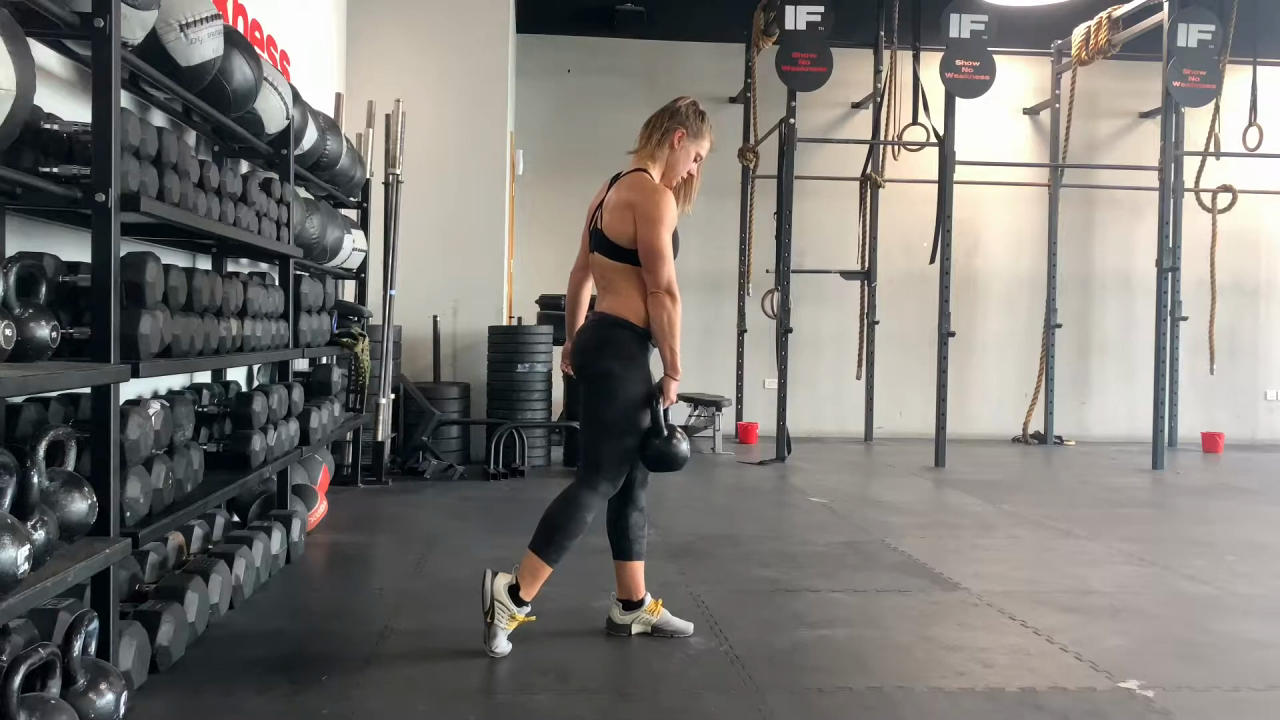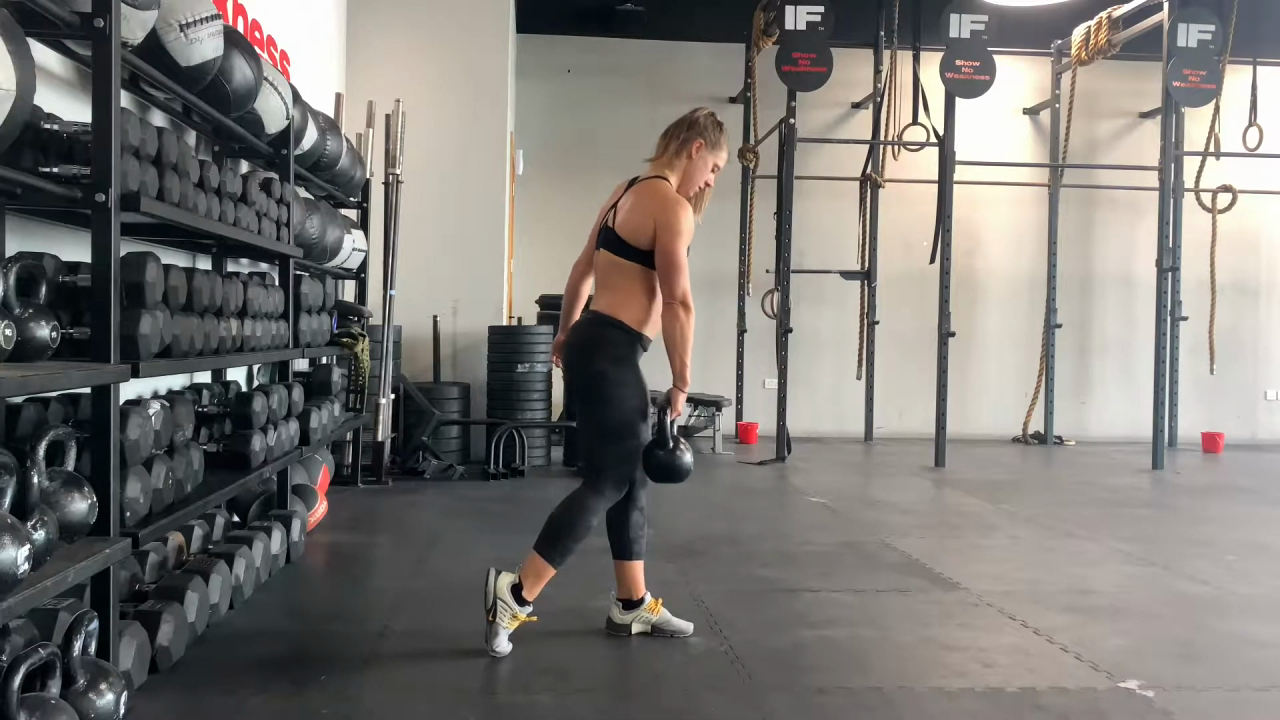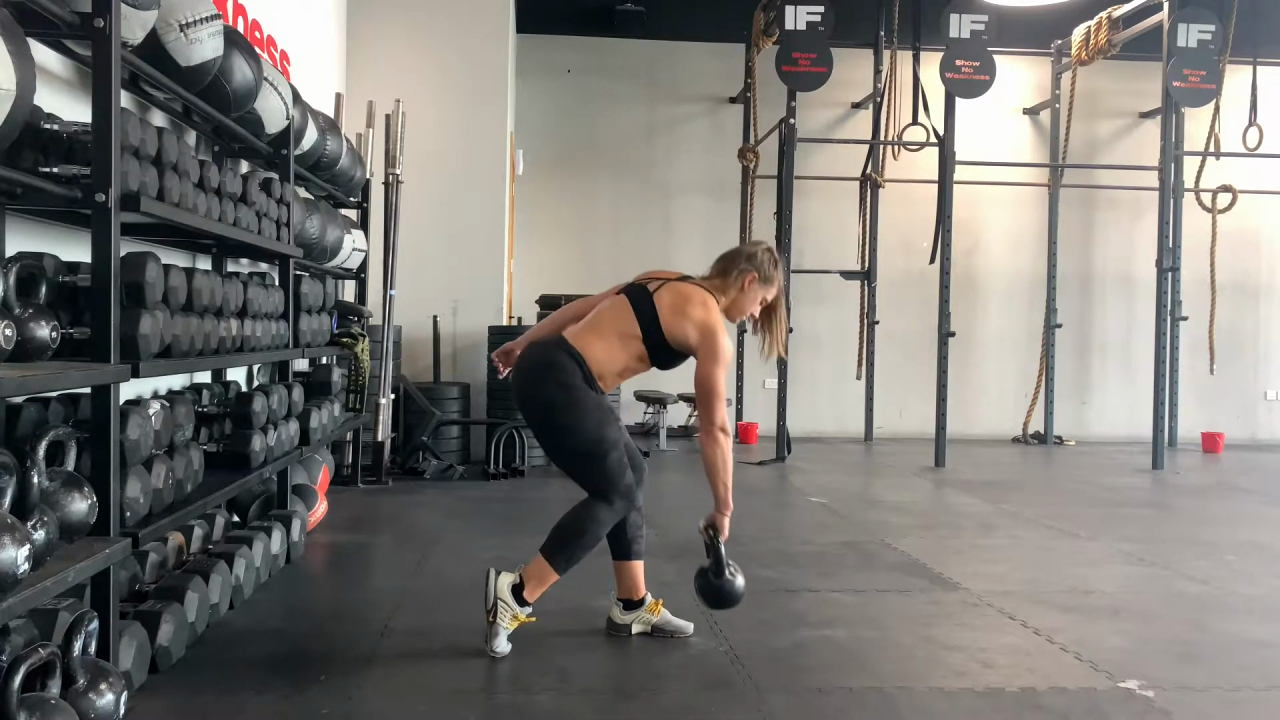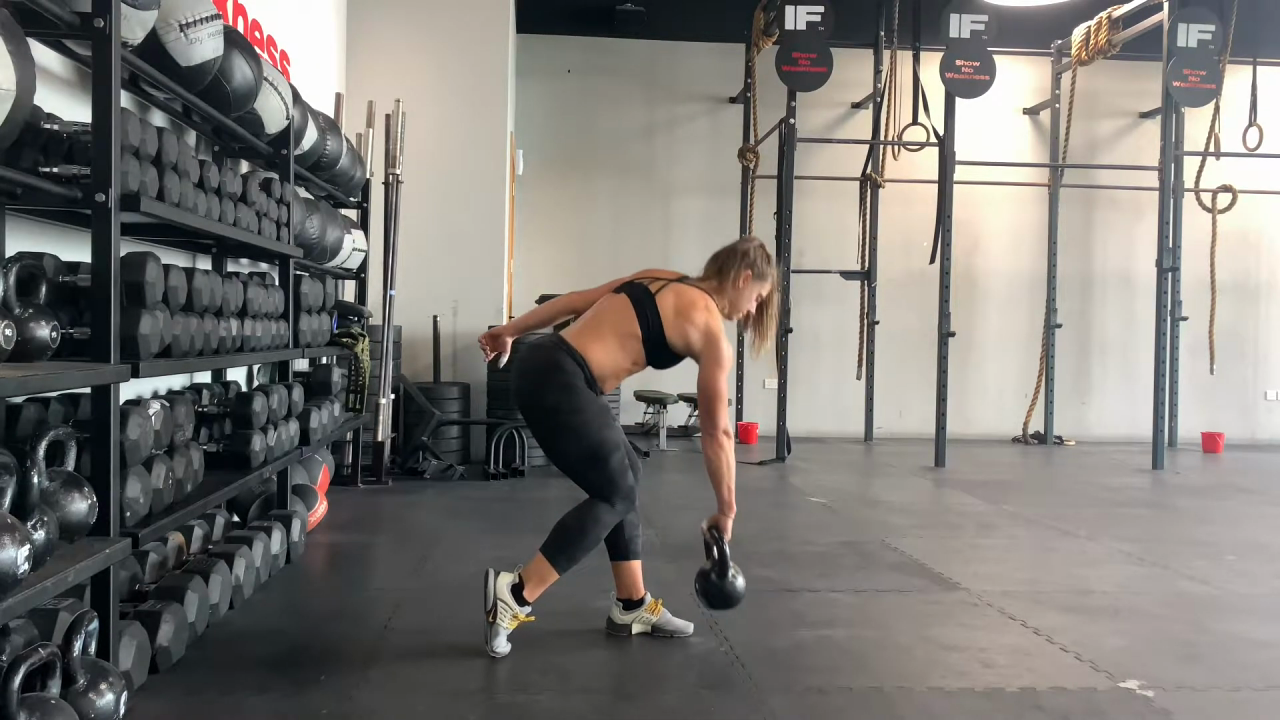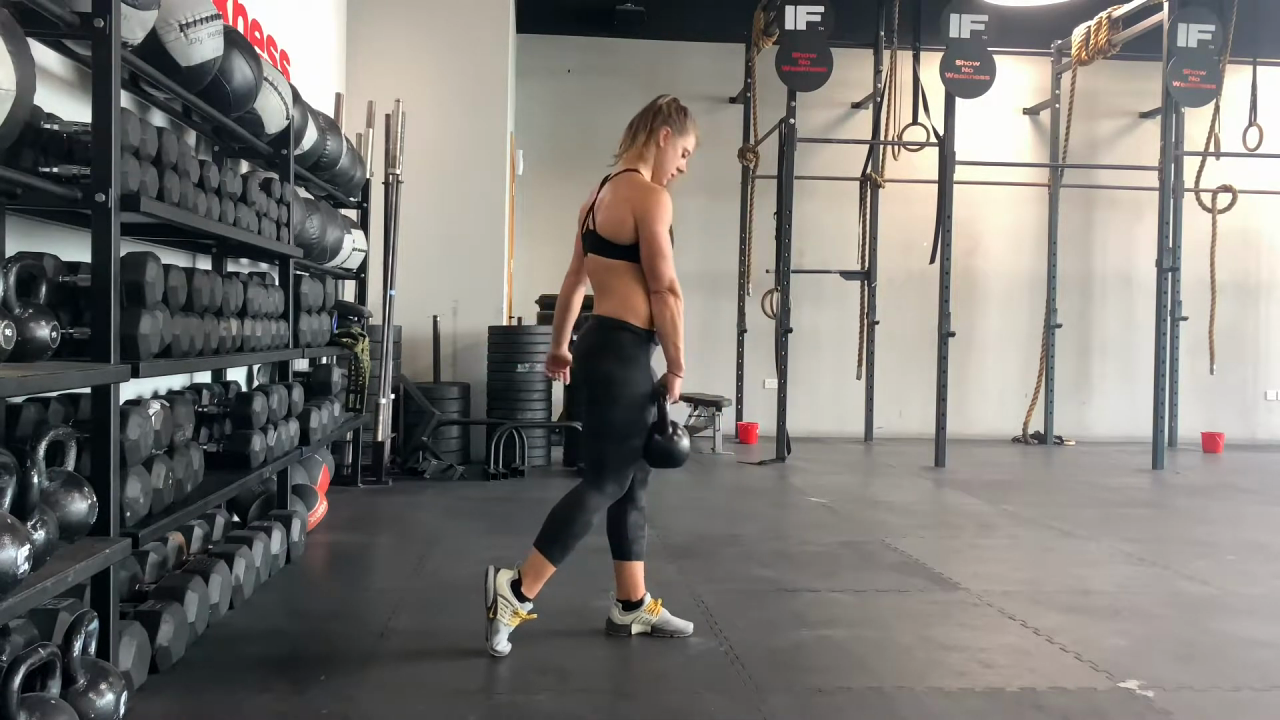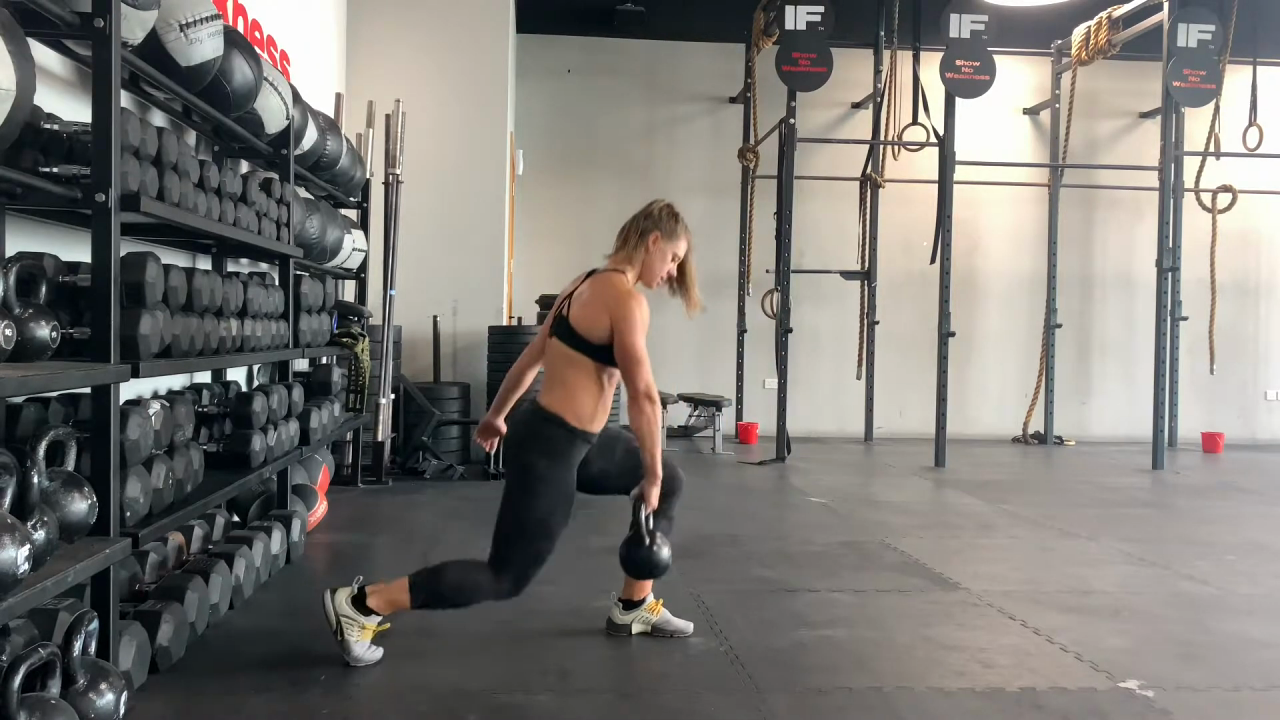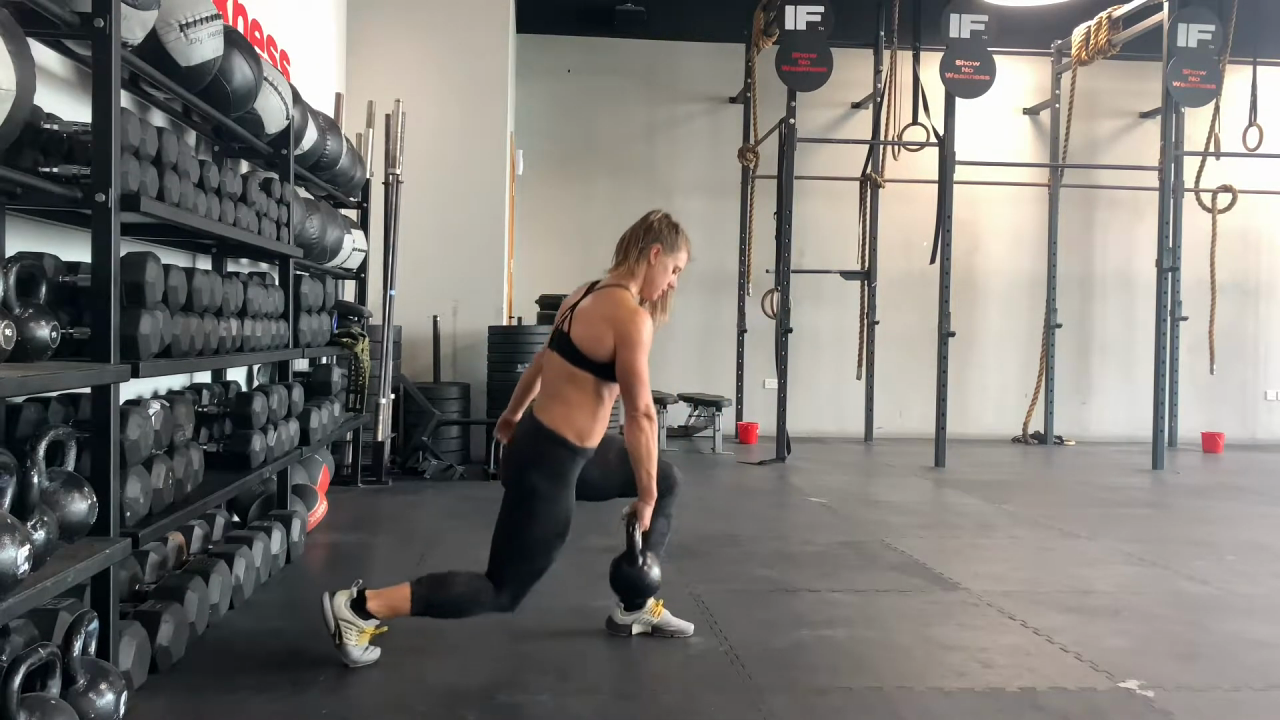
dt=0.7s
person 1, frame 1
left shoulder: (613, 189)
right shoulder: (654, 196)
left elbow: (581, 273)
right elbow: (662, 292)
left wrist: (572, 340)
right wrist: (673, 370)
left hip: (600, 342)
right hip: (620, 352)
left knee: (631, 480)
right knee: (599, 480)
left ankle: (632, 605)
right ankle: (513, 593)
person 1, frame 2
left shoulder: (627, 192)
right shoulder: (671, 205)
left elbow: (582, 270)
right elbow: (677, 302)
left wrist: (565, 334)
right wrist: (682, 383)
left hip: (592, 342)
right hip: (610, 352)
left knee: (630, 477)
right knee: (605, 483)
left ankle: (632, 605)
right ankle: (514, 594)
person 1, frame 3
left shoulder: (667, 283)
right shoulder: (711, 328)
left elbow: (584, 307)
right elbow: (714, 430)
left wrist: (524, 344)
right wrist: (723, 509)
left hip: (545, 364)
right hip: (556, 379)
left knee: (630, 473)
right knee: (614, 493)
left ankle: (632, 605)
right ankle: (515, 594)
person 1, frame 4
left shoulder: (661, 281)
right shoulder: (710, 330)
left elbow: (576, 301)
right elbow: (716, 433)
left wrist: (510, 331)
right wrist: (726, 510)
left hip: (543, 364)
right hip: (556, 381)
left knee: (623, 478)
right knee: (613, 495)
left ankle: (631, 606)
right ankle: (514, 594)
person 1, frame 5
left shoulder: (604, 192)
right shoulder: (649, 197)
left elbow: (574, 279)
right elbow: (665, 290)
left wrist: (560, 344)
right wrist: (676, 368)
left hip: (603, 346)
right hip: (621, 353)
left knee: (630, 480)
right knee: (605, 482)
left ankle: (631, 606)
right ankle: (514, 592)
person 1, frame 6
left shoulder: (586, 283)
right shoulder: (626, 300)
left elbow: (532, 356)
right elbow: (643, 396)
left wrist: (498, 415)
right wrist: (651, 476)
left hip: (571, 438)
right hip: (550, 450)
left knee: (671, 484)
right knee: (506, 576)
left ankle: (633, 607)
right ankle: (360, 605)
person 1, frame 7
left shoulder: (589, 294)
right shoulder: (631, 317)
left elbow: (543, 362)
right elbow: (640, 414)
left wrist: (514, 415)
right wrist: (644, 498)
left hip: (558, 446)
right hip: (547, 465)
left knee: (666, 482)
right knee: (503, 589)
left ankle: (635, 610)
right ankle: (358, 609)
